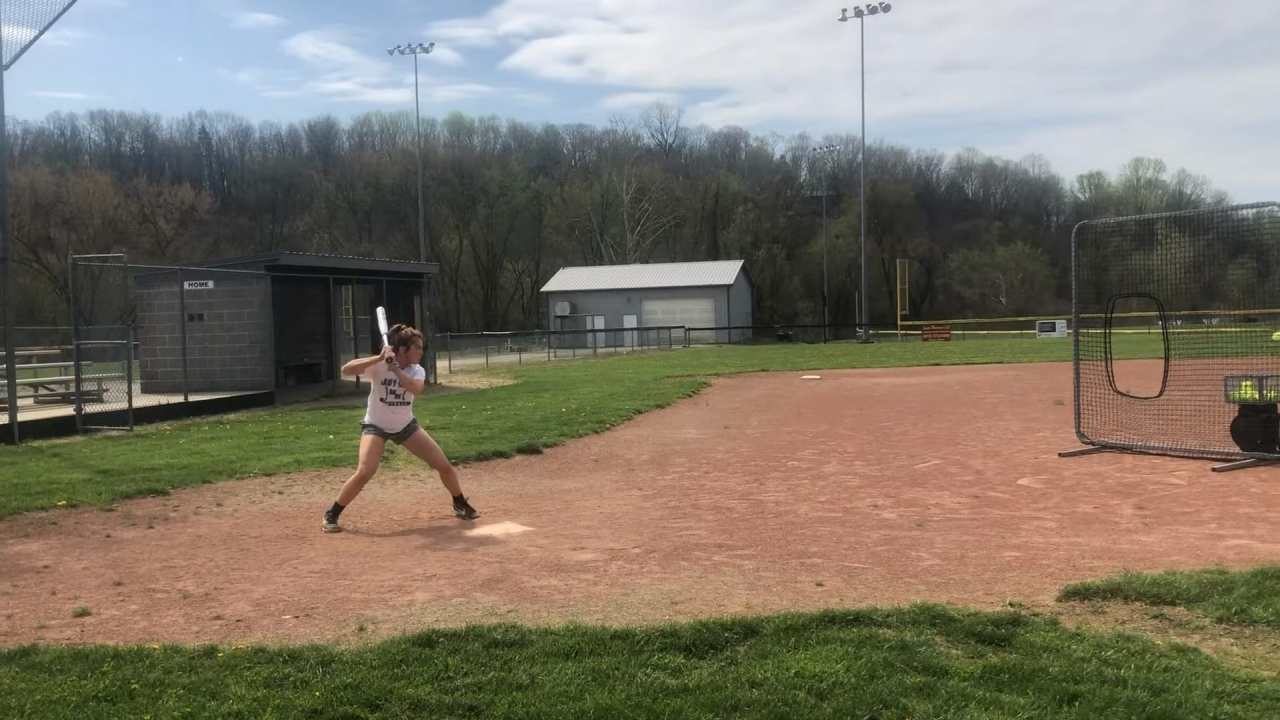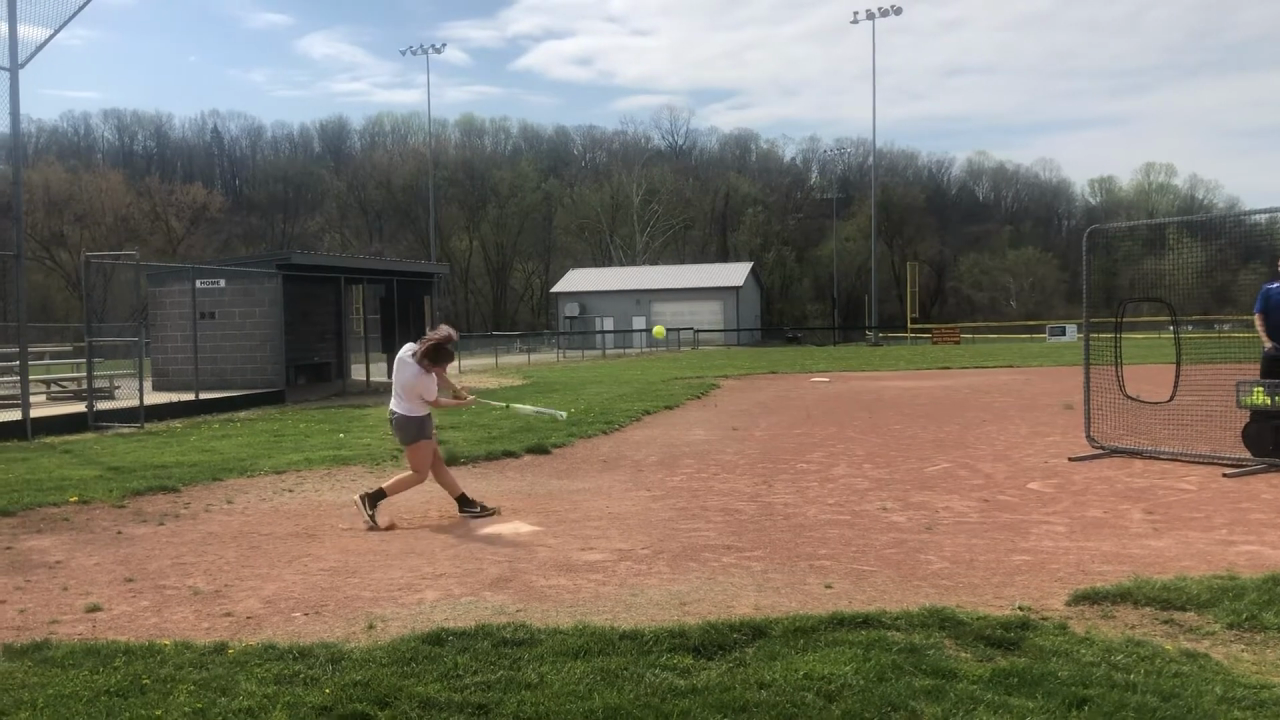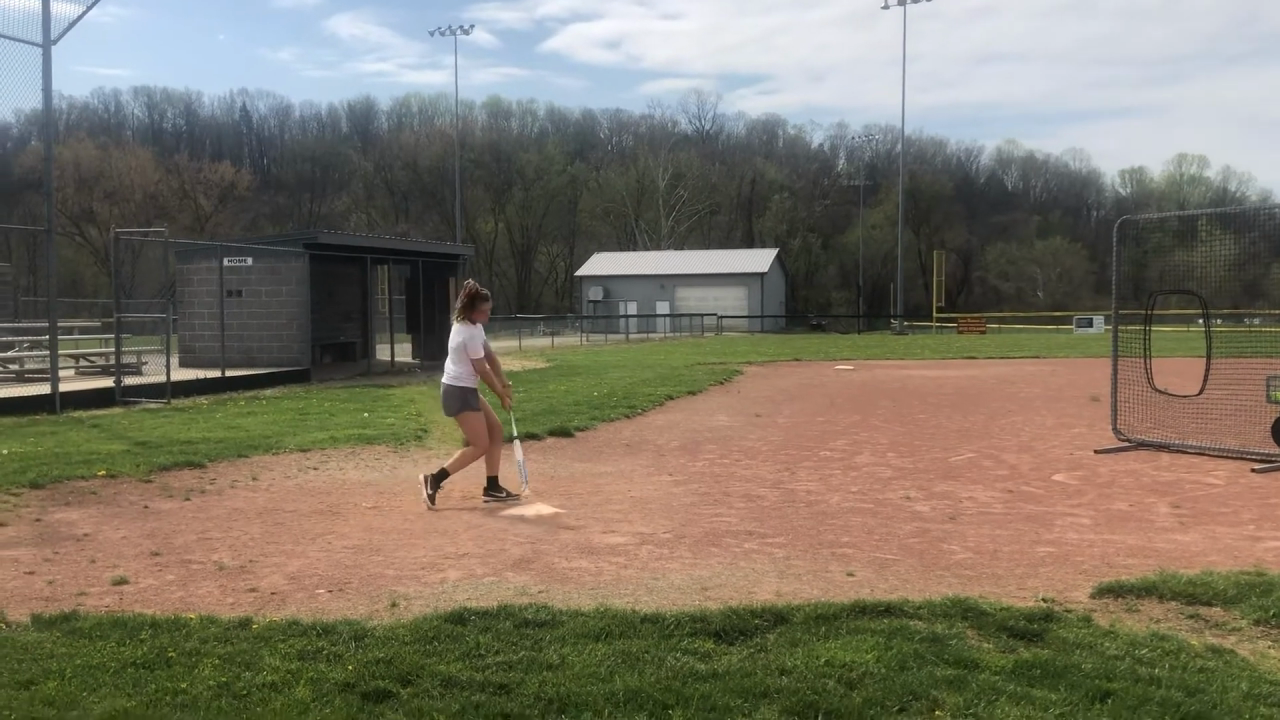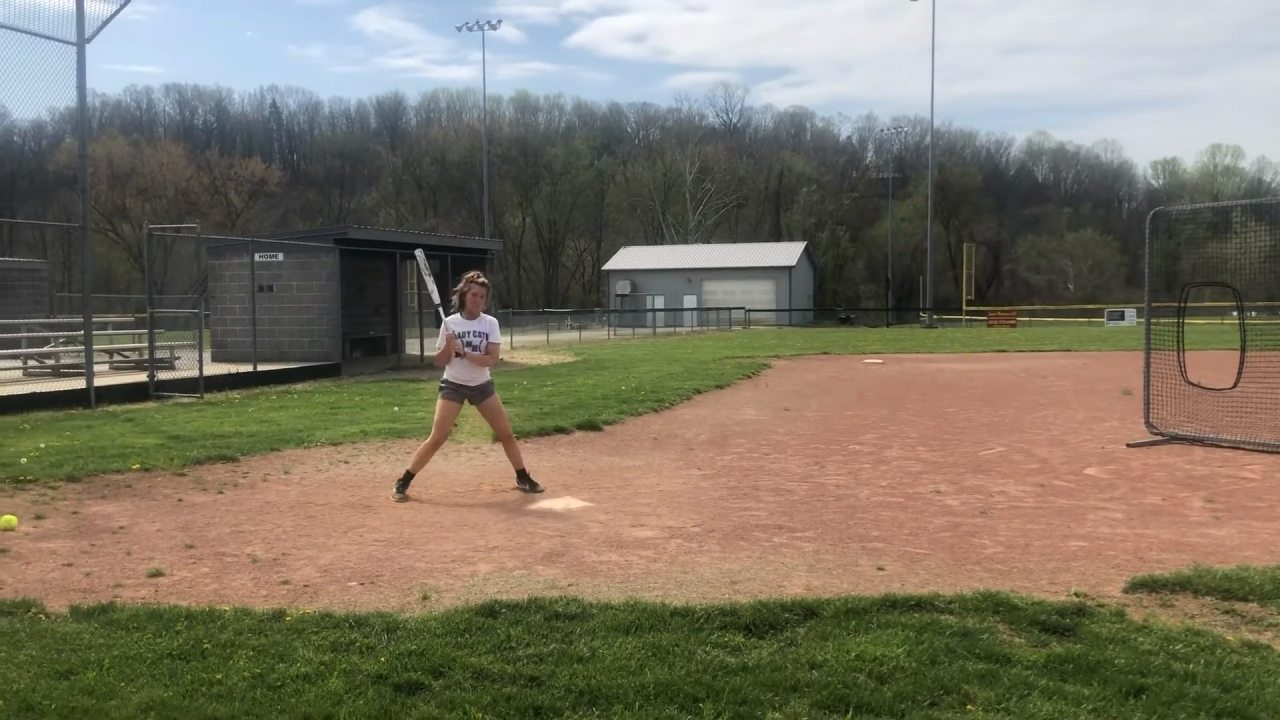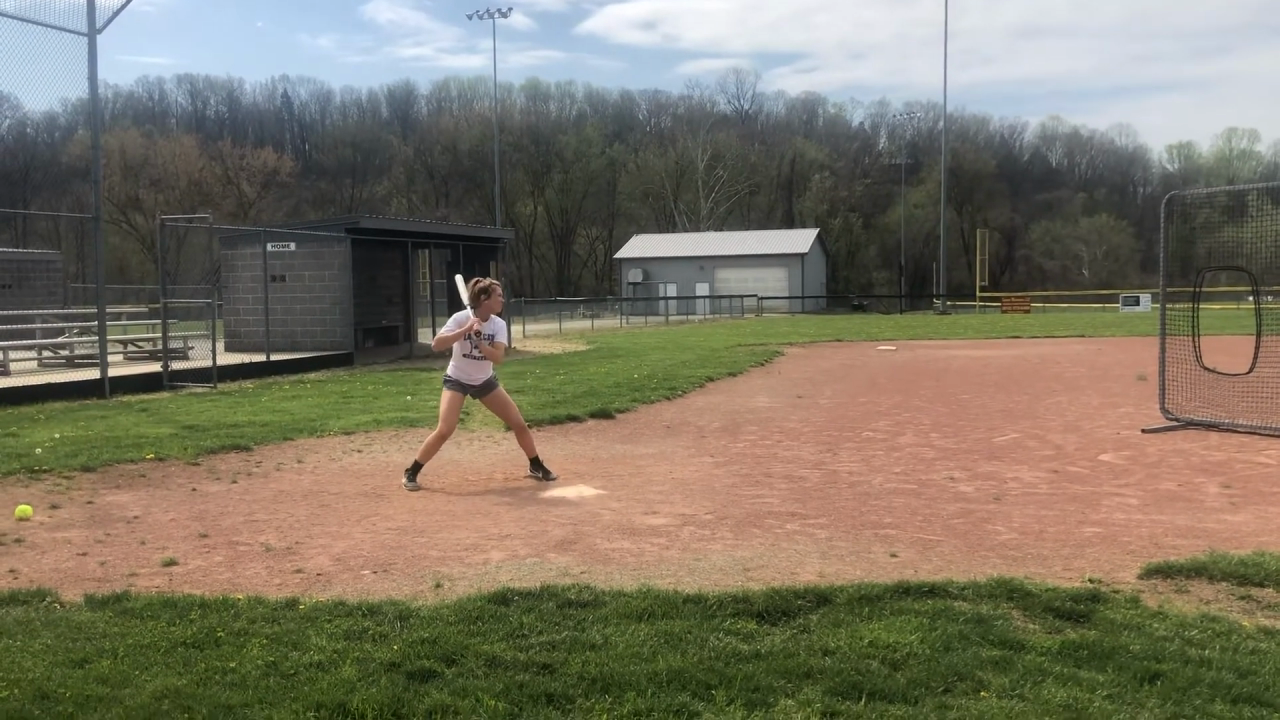
dt=1s
person 1, frame 1
left shoulder: (417, 371)
right shoulder: (379, 365)
left elbow: (416, 389)
right elbow: (346, 370)
left wrist: (395, 369)
right wrist: (380, 358)
left hip: (405, 425)
right hip: (375, 425)
left knee: (443, 464)
right knee: (364, 472)
left ankle: (460, 504)
right ankle: (332, 514)
person 1, frame 2
left shoulder: (408, 350)
right shoulder: (424, 380)
left elbow: (439, 374)
right elbow: (436, 403)
left wrist: (457, 390)
right wrist: (463, 402)
left hip: (405, 417)
right hip: (410, 421)
left knee: (437, 462)
right knee: (419, 474)
left ankle: (466, 504)
right ankle: (370, 499)
person 1, frame 3
left shoulder: (465, 324)
right shoulder: (471, 332)
left elbow: (488, 353)
right elbow: (481, 369)
left wrist: (503, 382)
right wrist: (501, 394)
left hip: (465, 389)
right hip: (459, 392)
left knee: (496, 431)
right knee: (480, 446)
left ankle: (492, 487)
right ankle: (434, 480)
person 1, frame 4
left shoulder: (491, 323)
right shoulder: (451, 322)
left elbow: (492, 359)
right elbow: (440, 361)
left wrist: (464, 353)
right wrist: (448, 348)
left hip: (482, 386)
right hip: (453, 386)
left knee: (507, 434)
right knee: (437, 439)
left ankle: (523, 478)
right ankle: (403, 482)
person 1, frame 5
left shoulder: (499, 324)
right shoulder: (461, 318)
left elbow: (498, 357)
right elbow: (436, 344)
left wrist: (479, 340)
right wrist: (466, 330)
left hip: (485, 381)
right hip: (457, 380)
left knee: (519, 424)
right knee: (444, 430)
left ankle: (536, 466)
right ankle: (411, 472)
